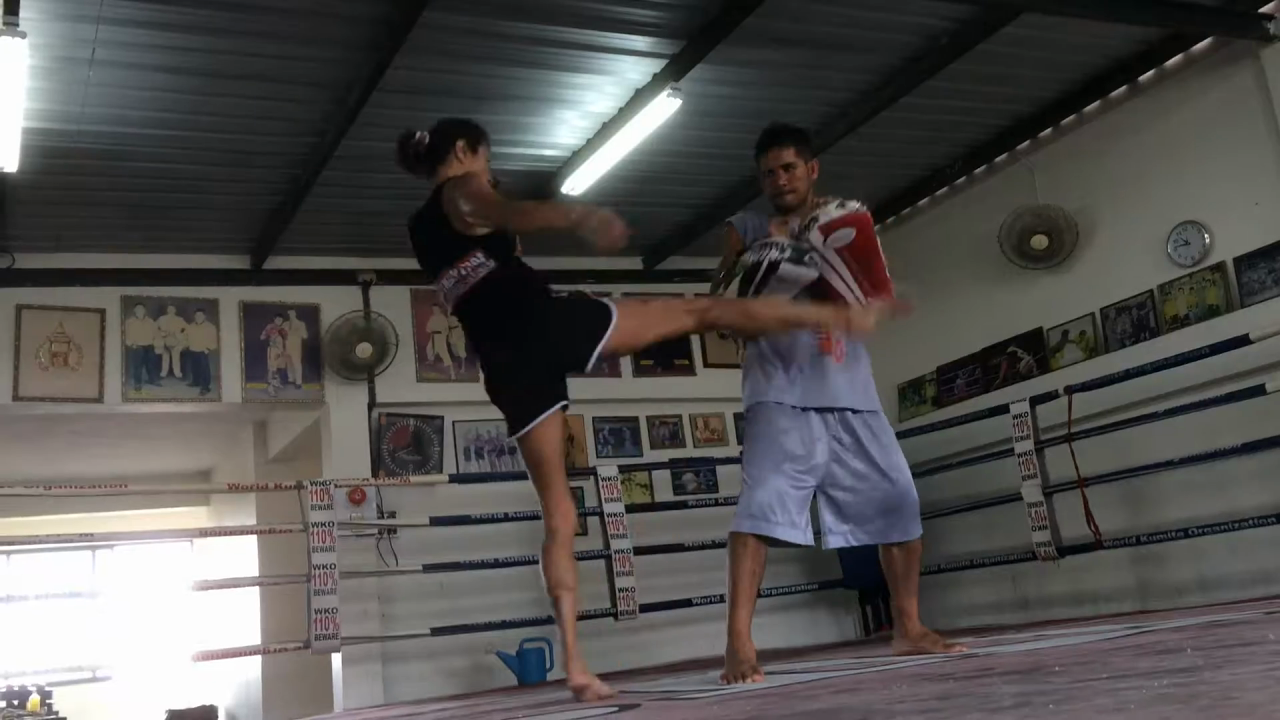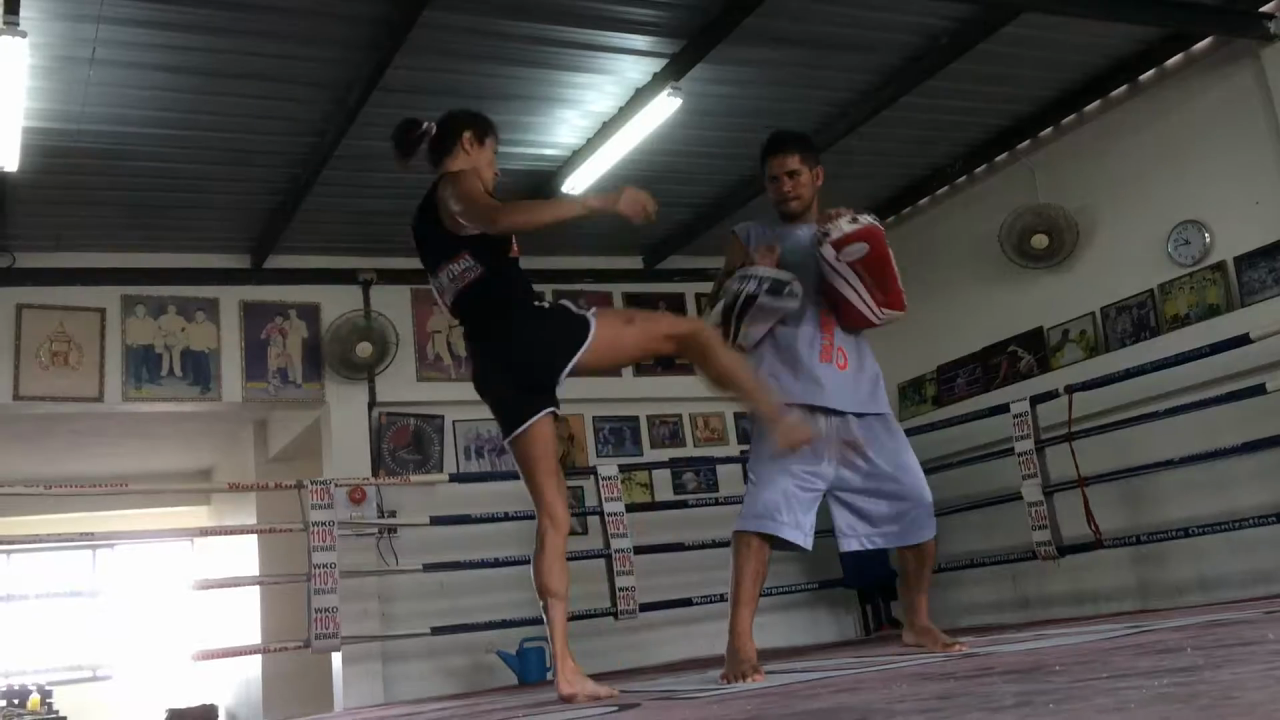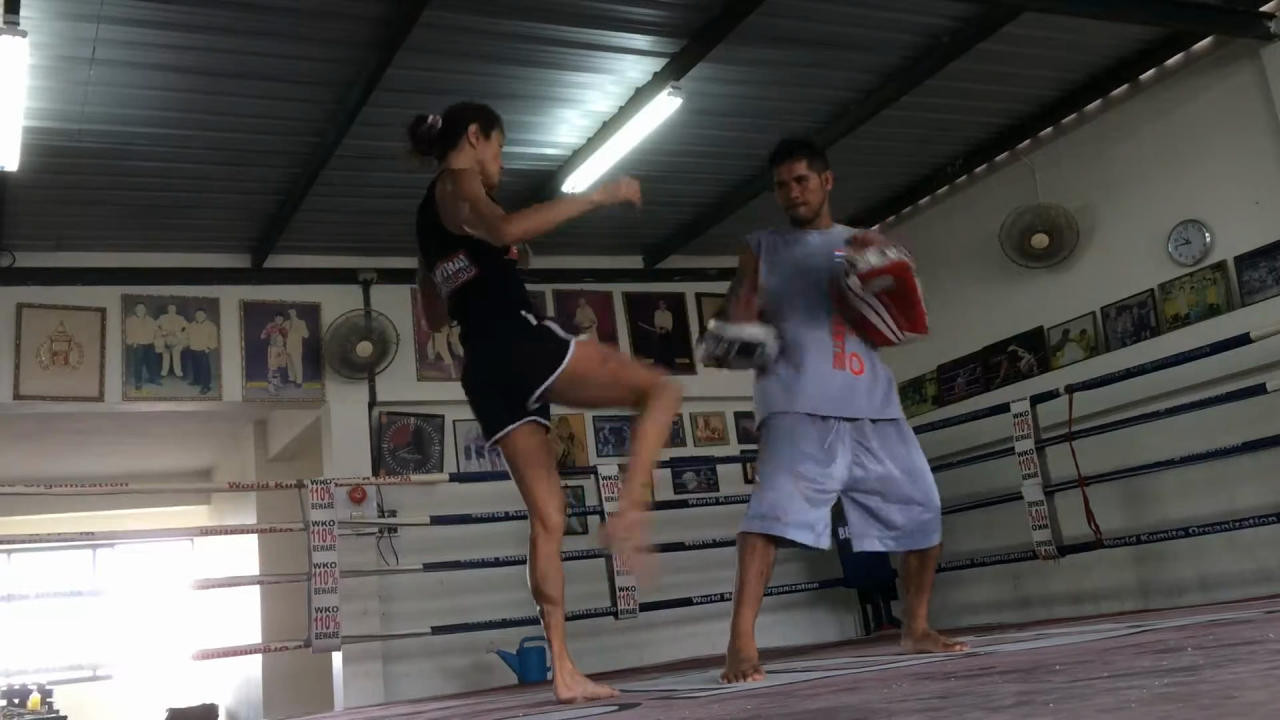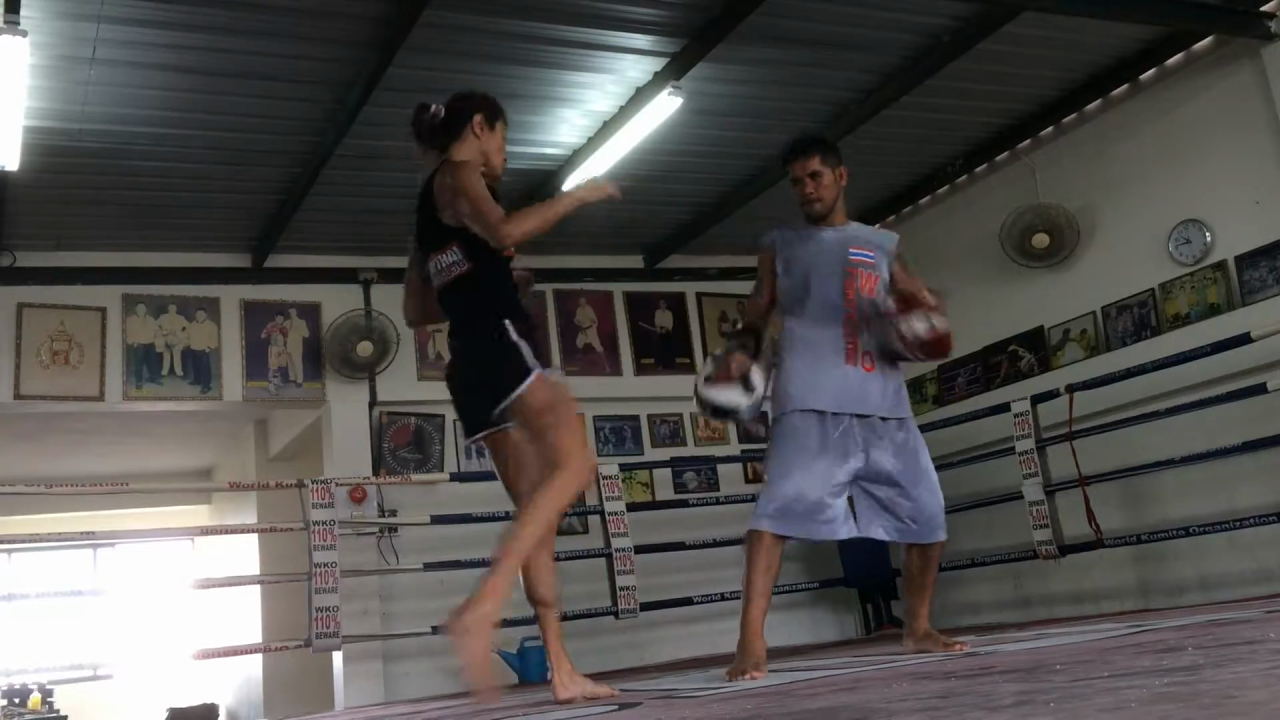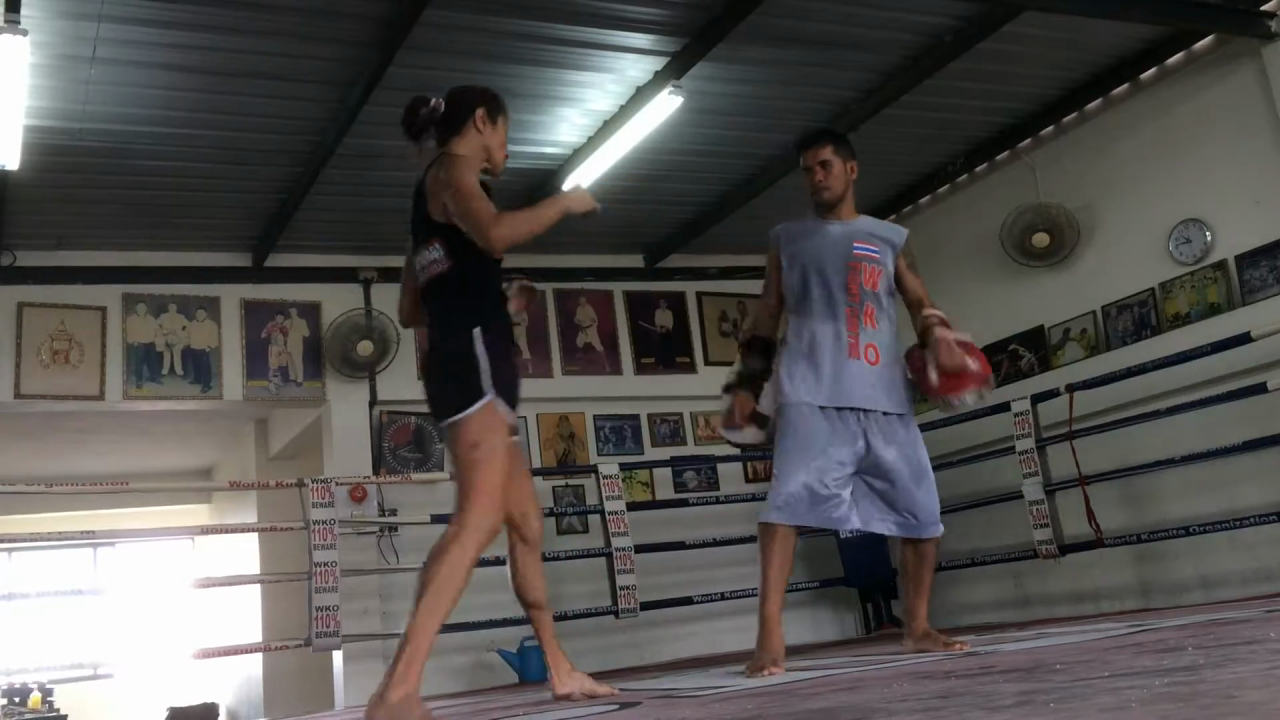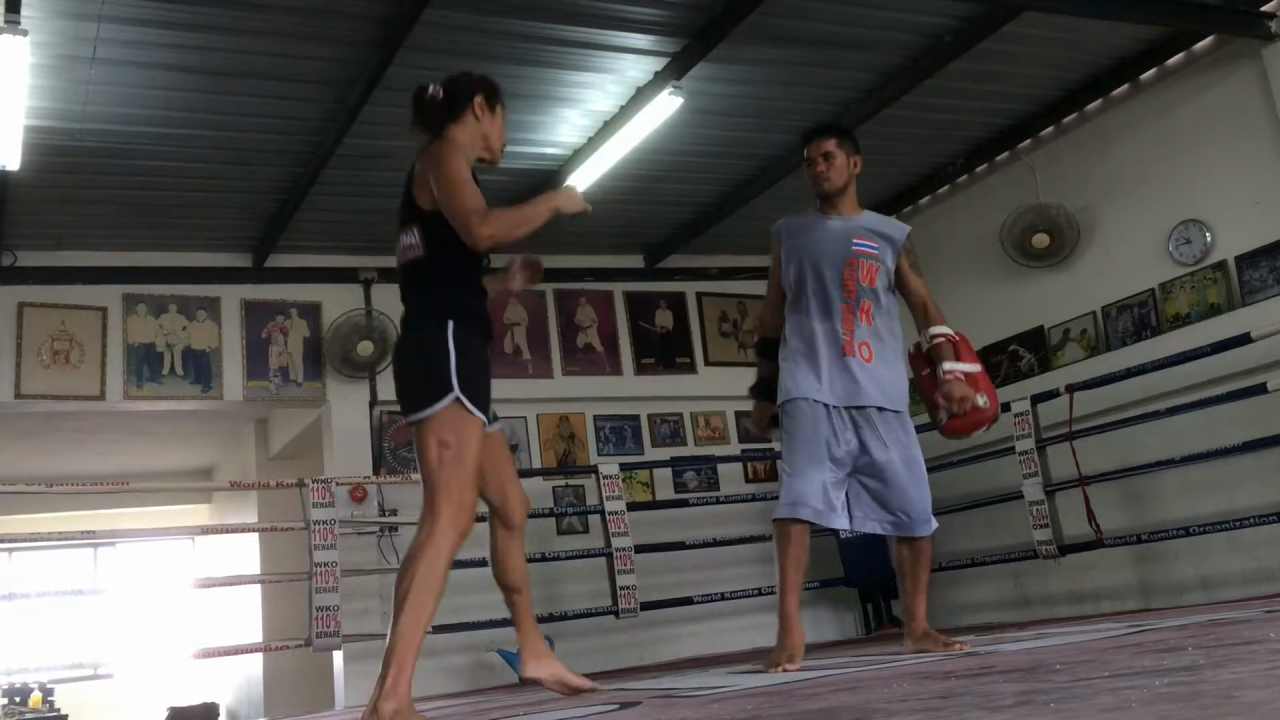
dt=0.1s
person 1, frame 1
left shoulder: (420, 226)
right shoulder: (465, 190)
right elbow: (519, 216)
right wrist: (585, 217)
left hip: (510, 371)
right hip: (555, 326)
left knee: (558, 514)
right knee: (705, 309)
left ankle: (575, 662)
right ankle: (838, 316)
person 1, frame 2
left shoulder: (428, 219)
right shoulder: (455, 188)
right elbow: (503, 217)
right wrist: (597, 201)
left hip: (498, 368)
right hip: (534, 332)
left knee: (552, 513)
right knee: (691, 331)
left ankle: (565, 669)
right ankle: (779, 417)
person 1, frame 3
left shoulder: (432, 219)
right shoulder: (455, 188)
left elbow: (432, 313)
right elbow: (506, 229)
right wrist: (595, 195)
left hip: (484, 374)
right hip: (518, 339)
left knee: (547, 515)
right knee: (661, 391)
left ankle: (566, 670)
right ankle: (629, 509)
person 1, frame 4
left shoulder: (433, 201)
right shoulder: (457, 177)
left elbow: (418, 310)
right elbow: (506, 231)
right wrist: (578, 194)
left hip: (471, 368)
right hip: (500, 340)
left knee: (536, 516)
right knee: (573, 466)
left ankle: (562, 671)
right ankle: (478, 614)
person 1, frame 5
left shoulder: (433, 198)
right shoulder: (451, 170)
left elbow: (411, 311)
right elbow: (495, 235)
left wrist: (496, 301)
right wrist: (563, 203)
left hip: (455, 362)
right hip: (474, 355)
left knee: (527, 524)
right knee: (480, 518)
left ankle: (560, 668)
person 1, frame 6
left shoulder: (428, 185)
right shoulder: (443, 155)
right elbow: (482, 231)
left wrist: (501, 282)
right wrist: (555, 202)
left hip: (436, 354)
right hip: (445, 349)
left knee: (511, 509)
right knee: (449, 516)
left ankle: (536, 652)
person 2, frame 1
right shoulder: (745, 229)
right elbow: (721, 297)
left hip: (850, 393)
right hip: (782, 392)
left knee: (898, 501)
right knee: (761, 506)
left ankle: (908, 628)
right ankle: (739, 644)
person 2, frame 2
right shoulder: (749, 238)
right elbow: (718, 310)
left hip: (860, 397)
right hip: (790, 396)
left knee: (912, 504)
right knee: (765, 506)
left ankle: (918, 622)
right ankle: (740, 644)
person 2, frame 3
left shoulder: (861, 244)
right shoulder: (762, 247)
right elbow: (734, 313)
right wrist: (737, 320)
left hip: (874, 406)
right hip: (800, 406)
left knee: (922, 512)
right knee: (770, 508)
left ankle: (916, 627)
right ankle: (741, 645)
person 2, frame 4
left shoulder: (882, 242)
right shoulder: (779, 245)
left elbow: (914, 303)
right elbow: (754, 316)
left wrist: (924, 305)
right wrist: (738, 352)
left hip: (883, 403)
right hip: (811, 401)
left knee: (926, 511)
right knee: (781, 504)
left ankle: (918, 627)
right ankle: (751, 640)
person 2, frame 5
left shoulder: (890, 238)
right shoulder: (786, 239)
left elbow: (921, 305)
right elbow: (767, 317)
left wrist: (940, 336)
right wrist: (744, 384)
left hip: (884, 396)
right hip: (811, 392)
left knee: (919, 508)
right knee: (789, 499)
left ankle: (917, 626)
right ankle: (770, 634)
person 2, frame 6
left shoulder: (891, 234)
right shoulder: (788, 233)
left elbow: (925, 308)
right elbow: (772, 314)
left wrist: (949, 371)
right wrist: (763, 391)
left hip: (880, 394)
right hip: (810, 388)
left knee: (913, 507)
right knee: (800, 497)
left ankle: (918, 627)
right ankle: (790, 632)
